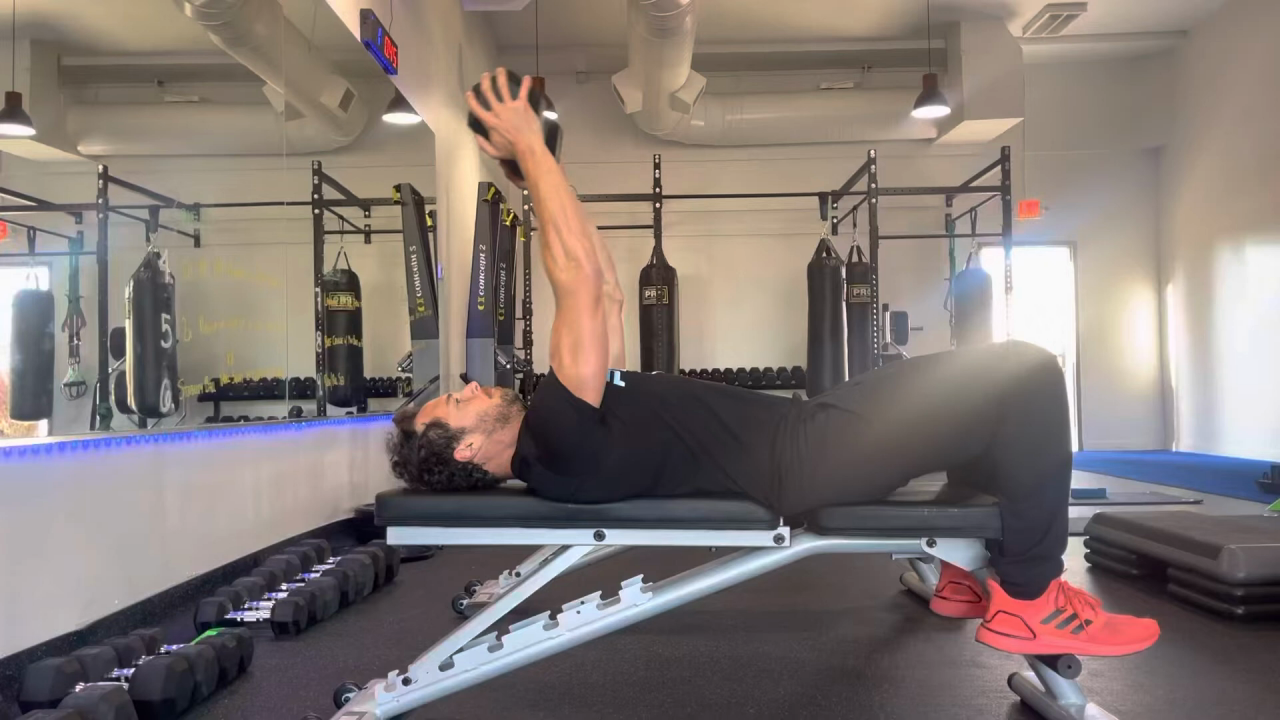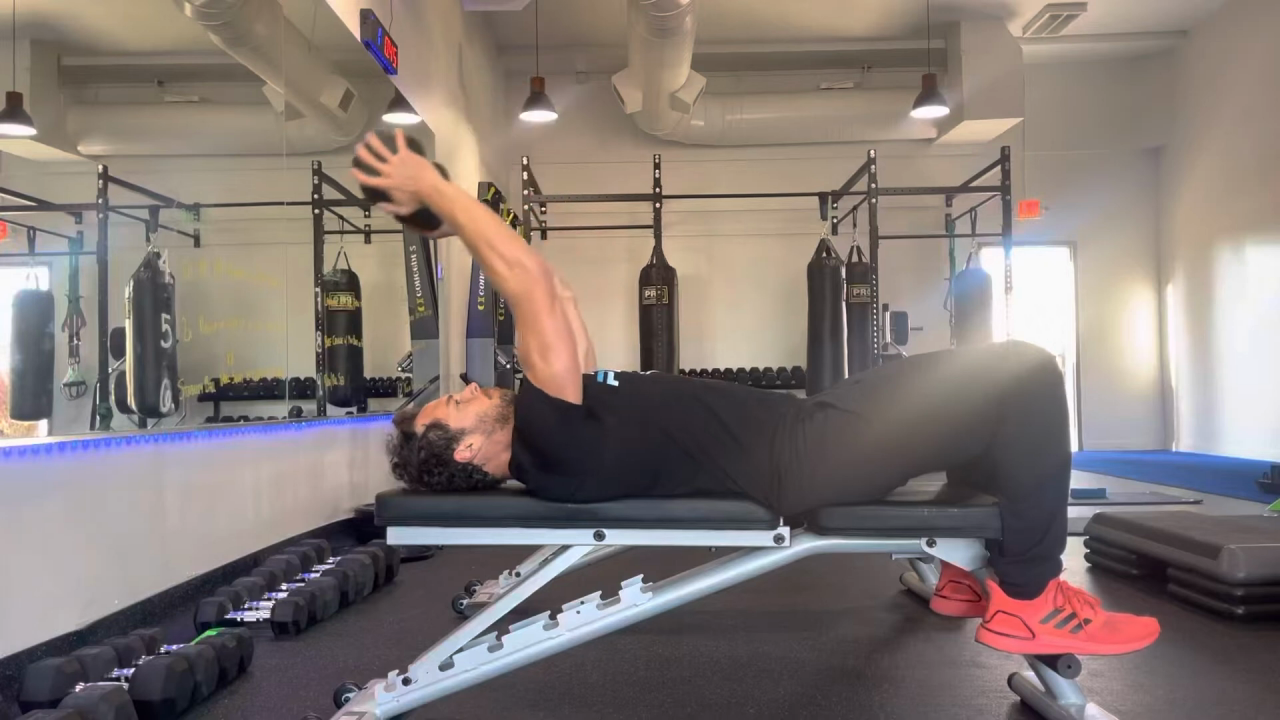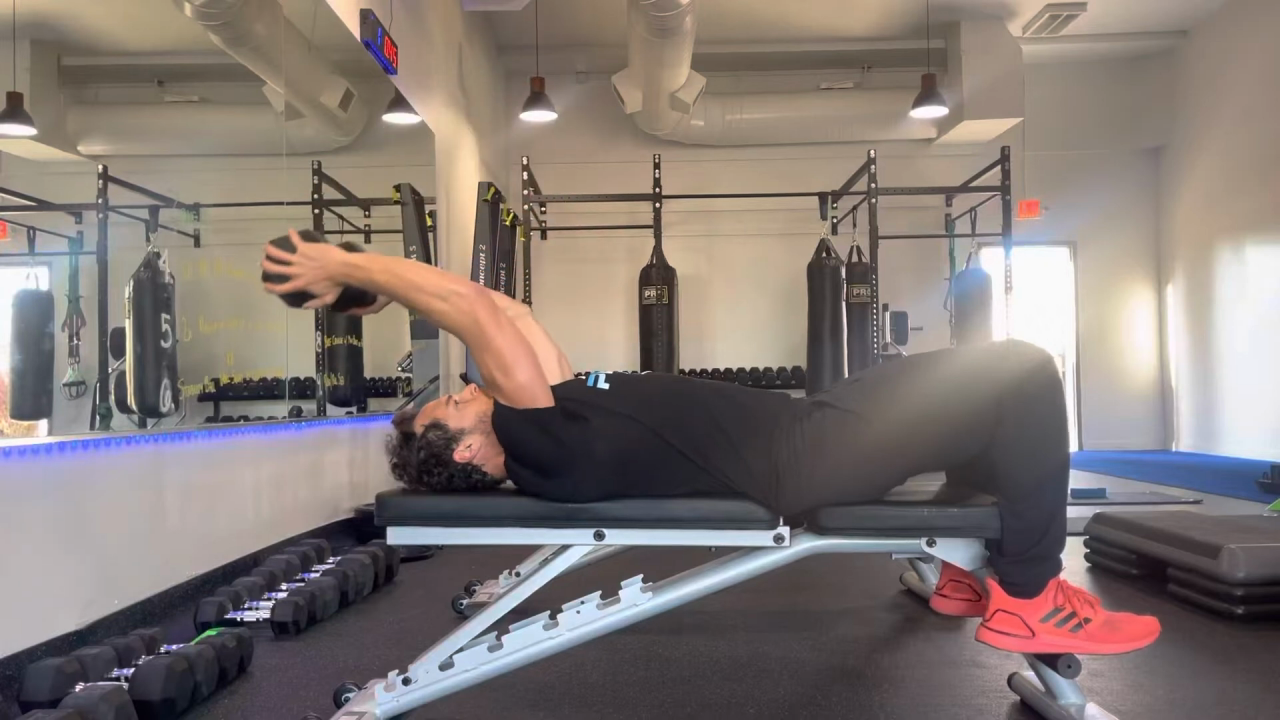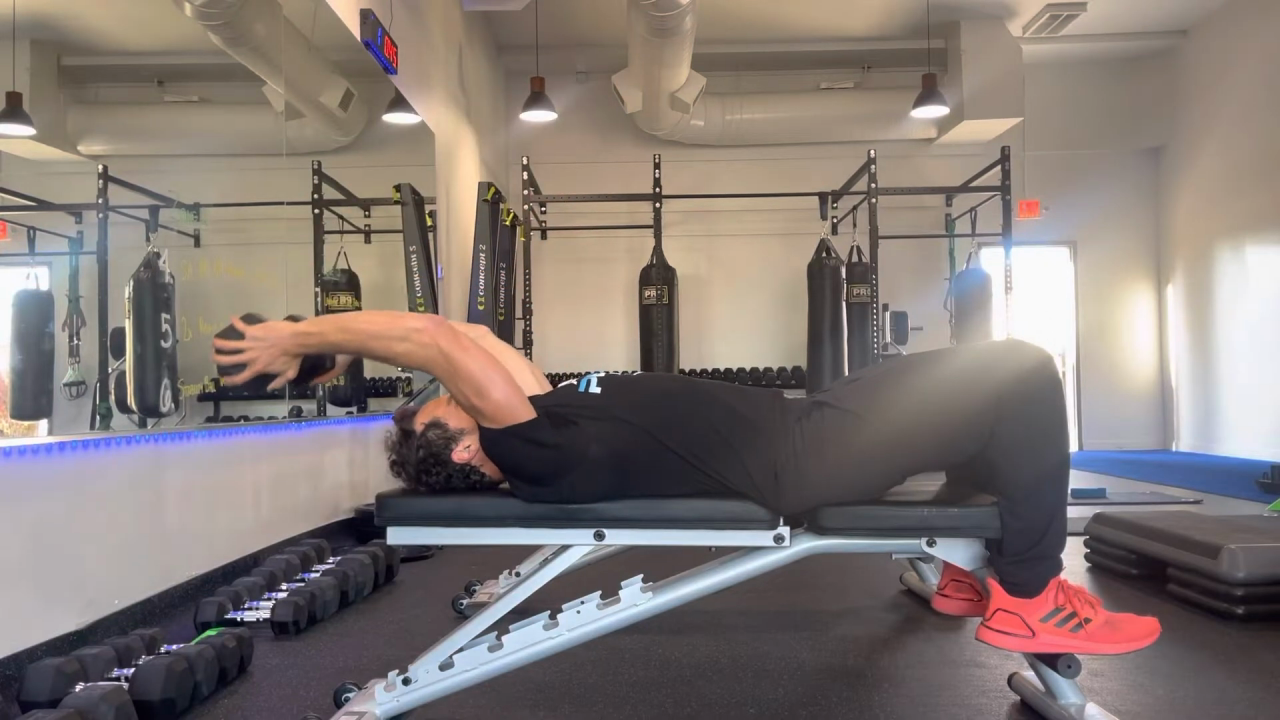
dt=0.5s
person 1, frame 1
left shoulder: (556, 427)
right shoulder: (560, 445)
left elbow: (599, 292)
right elbow: (581, 282)
left wrist: (529, 158)
right wrist: (529, 147)
left hip: (806, 427)
right hip: (808, 460)
left knee: (997, 381)
right knee: (1028, 376)
left ankle: (977, 568)
right ankle: (1027, 600)
person 1, frame 2
left shoulder: (554, 428)
right shoulder: (551, 448)
left elbow: (547, 298)
right elbow: (534, 289)
left wrist: (446, 210)
right wrist: (433, 186)
left hip: (801, 422)
right hip: (805, 460)
left knee: (994, 381)
right knee: (1025, 376)
left ankle: (975, 568)
right ankle: (1025, 601)
person 1, frame 3
left shoulder: (552, 423)
right shoulder: (547, 456)
left elbow: (500, 317)
right elbow: (479, 311)
left wrist: (359, 277)
right wrist: (346, 266)
left hip: (800, 422)
right hip: (804, 459)
left knee: (992, 372)
right knee: (1023, 375)
left ankle: (975, 568)
right ankle: (1024, 600)
person 1, frame 4
left shoulder: (544, 421)
right shoulder: (541, 461)
left elbow: (471, 341)
right elbow: (443, 339)
left wrist: (323, 339)
right wrist: (298, 337)
left hip: (798, 416)
right hip: (804, 457)
left knee: (993, 375)
right knee: (1021, 373)
left ankle: (974, 568)
right ankle: (1027, 600)
